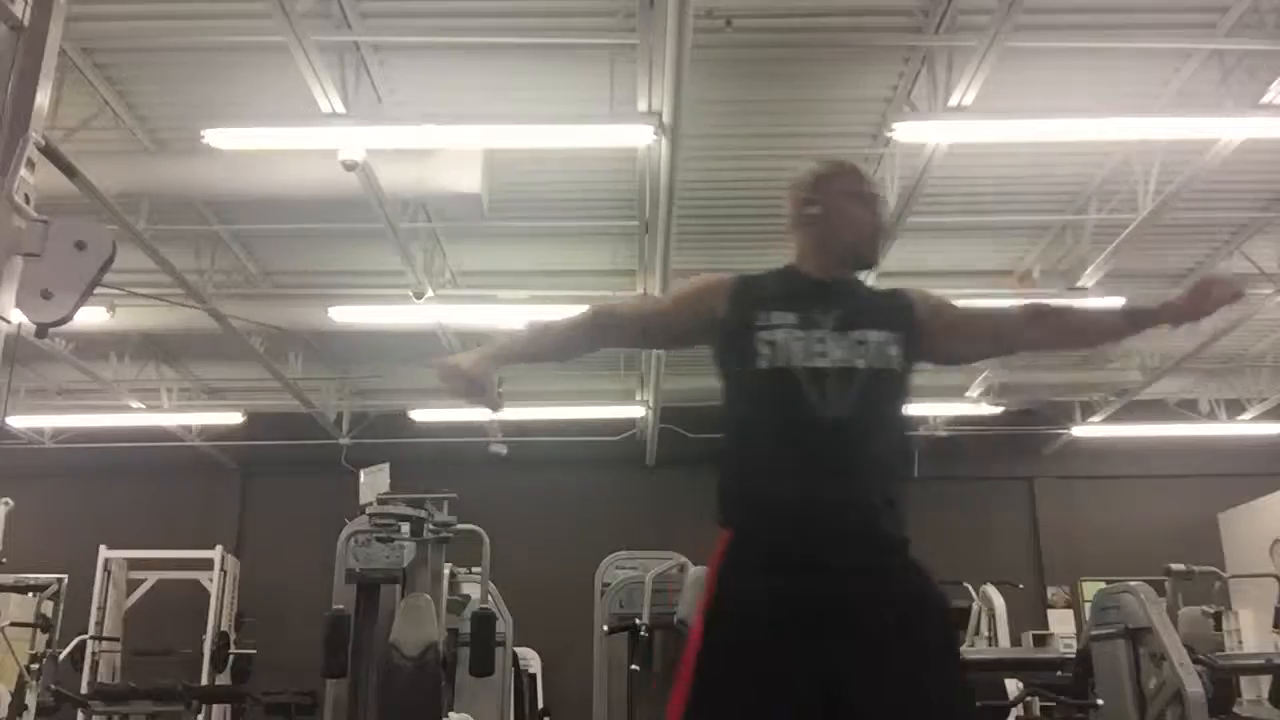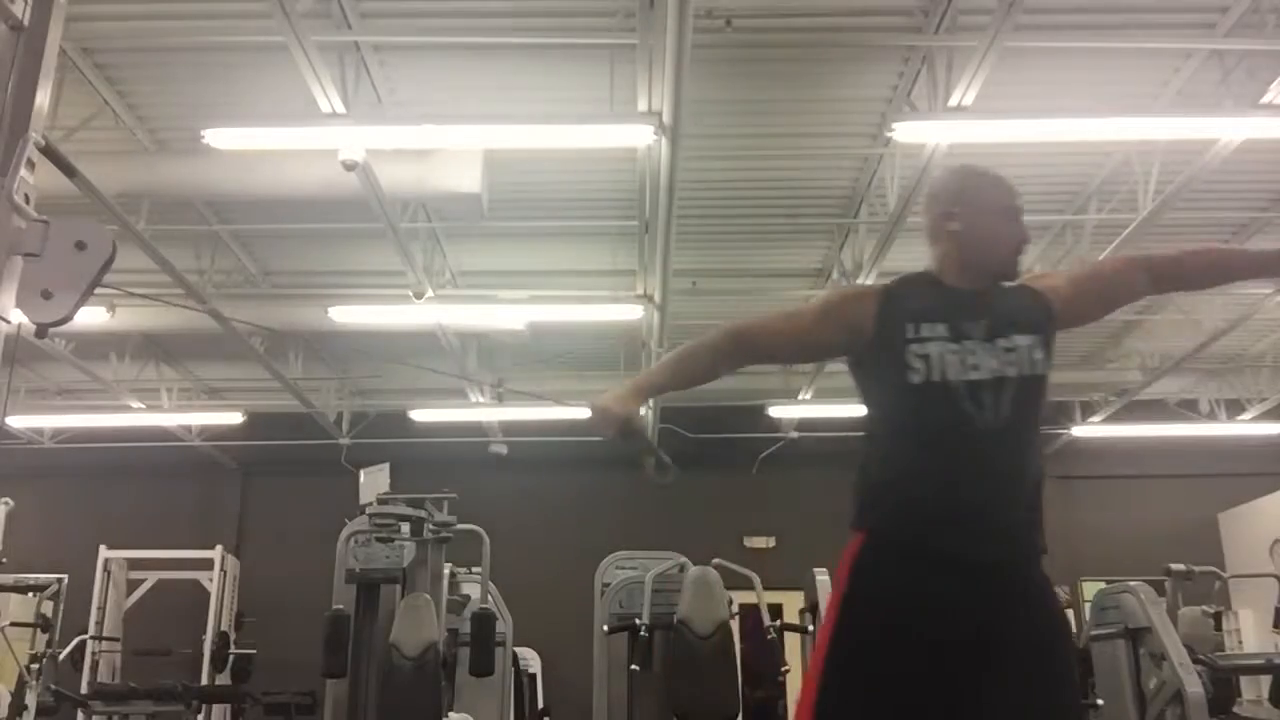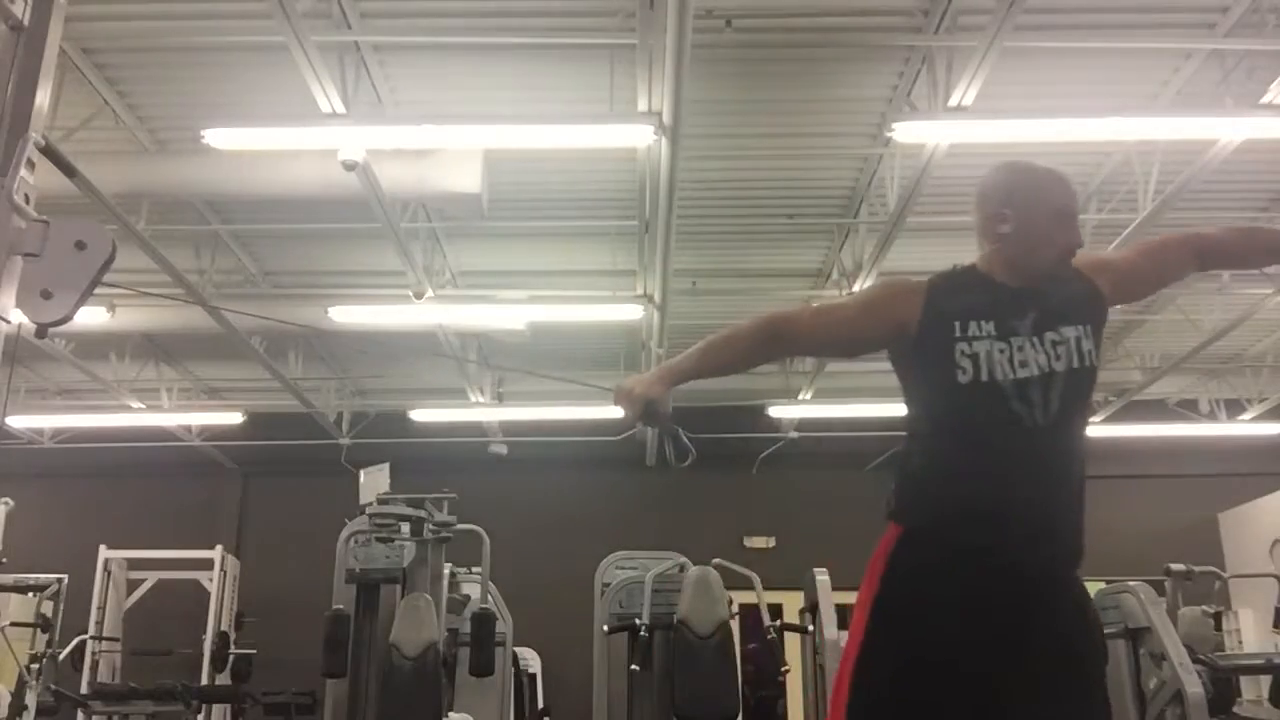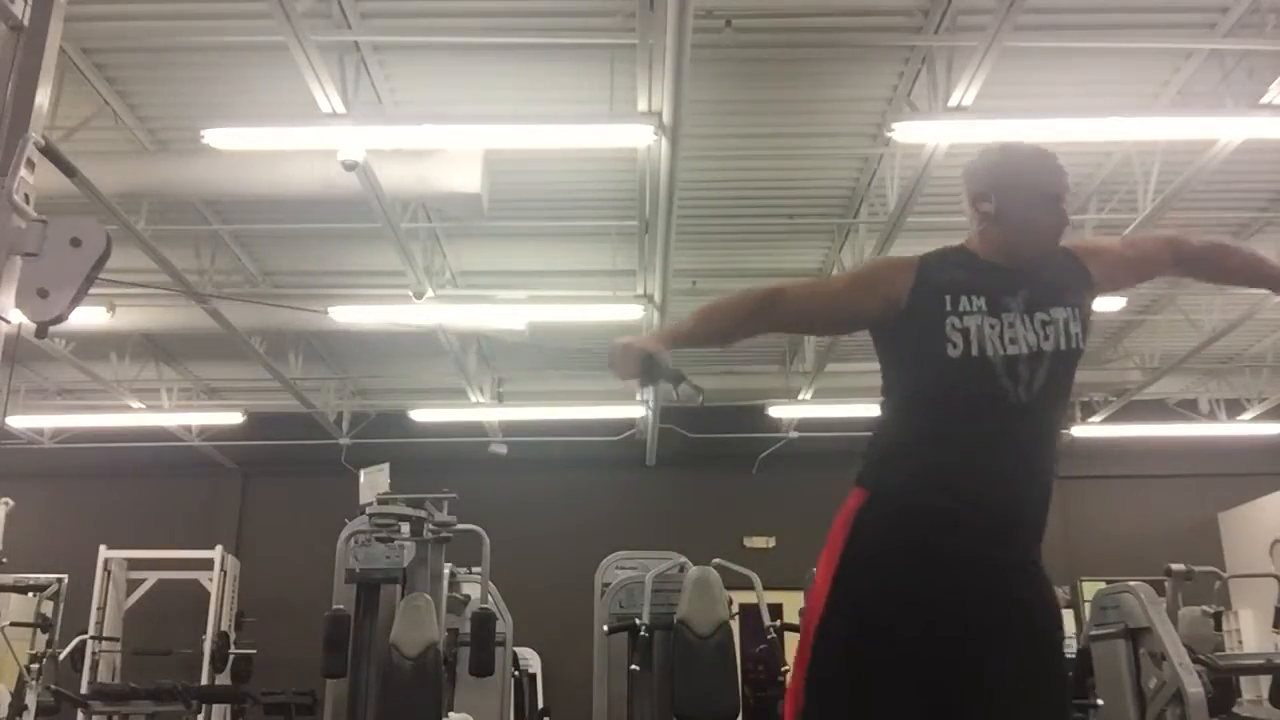
dt=0.4s
person 1, frame 1
left shoulder: (904, 314)
right shoulder: (733, 302)
left elbow: (1022, 327)
right elbow: (610, 322)
left wrist: (1168, 311)
right wrist: (491, 354)
left hip: (877, 566)
right hip: (765, 568)
person 1, frame 2
left shoulder: (1037, 307)
right shoulder: (874, 312)
left elbow: (1148, 272)
right elbow: (745, 340)
right wrist: (636, 391)
left hip: (1008, 578)
right hip: (897, 572)
person 1, frame 3
left shoulder: (1088, 290)
right shoulder: (920, 306)
left elbow: (1197, 248)
right elbow: (786, 329)
right wrist: (665, 375)
left hip: (1045, 577)
right hip: (932, 567)
person 1, frame 4
left shoulder: (1074, 272)
right shoulder: (907, 283)
left elbow: (1178, 252)
right elbow: (777, 304)
right wrist: (661, 338)
left hip: (1005, 557)
right hip: (893, 543)
